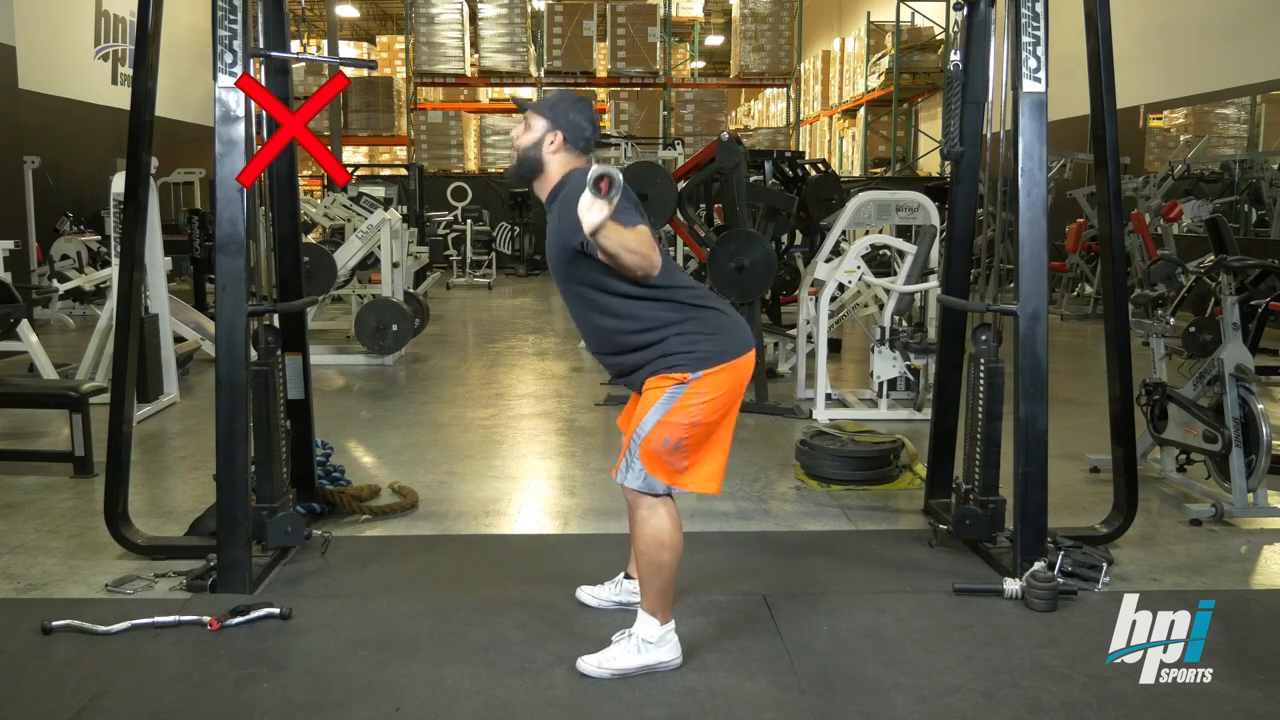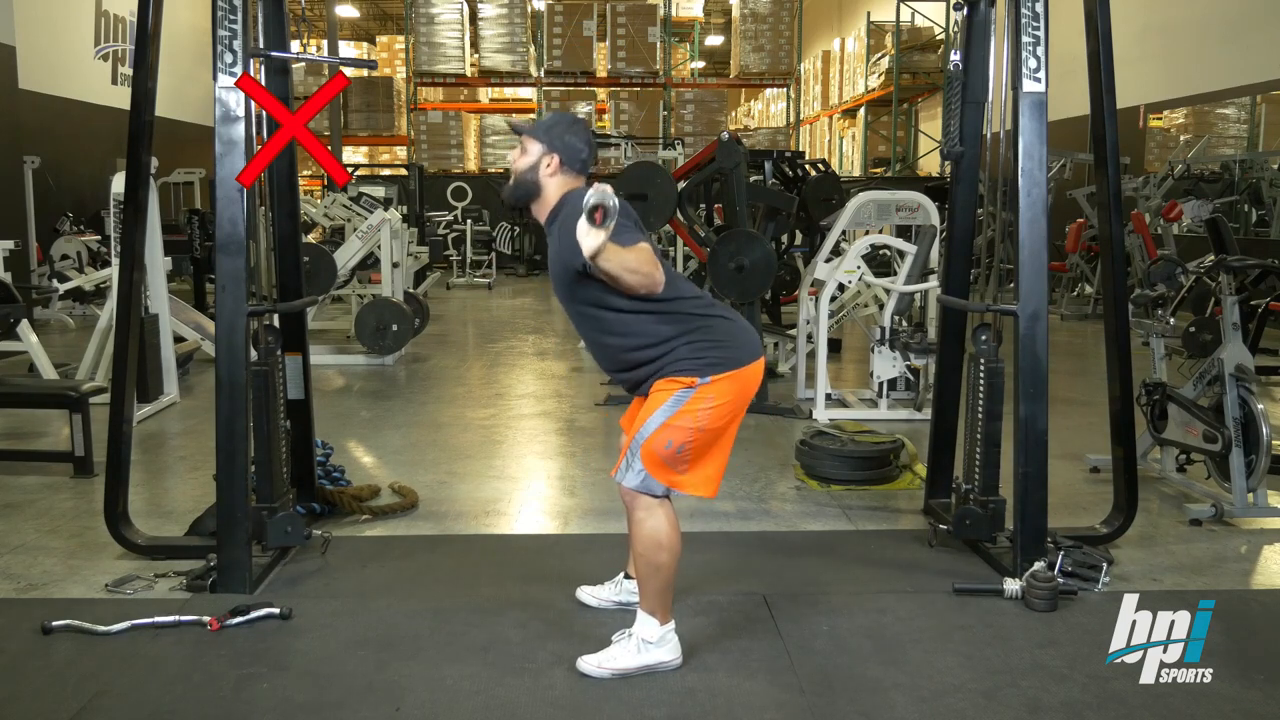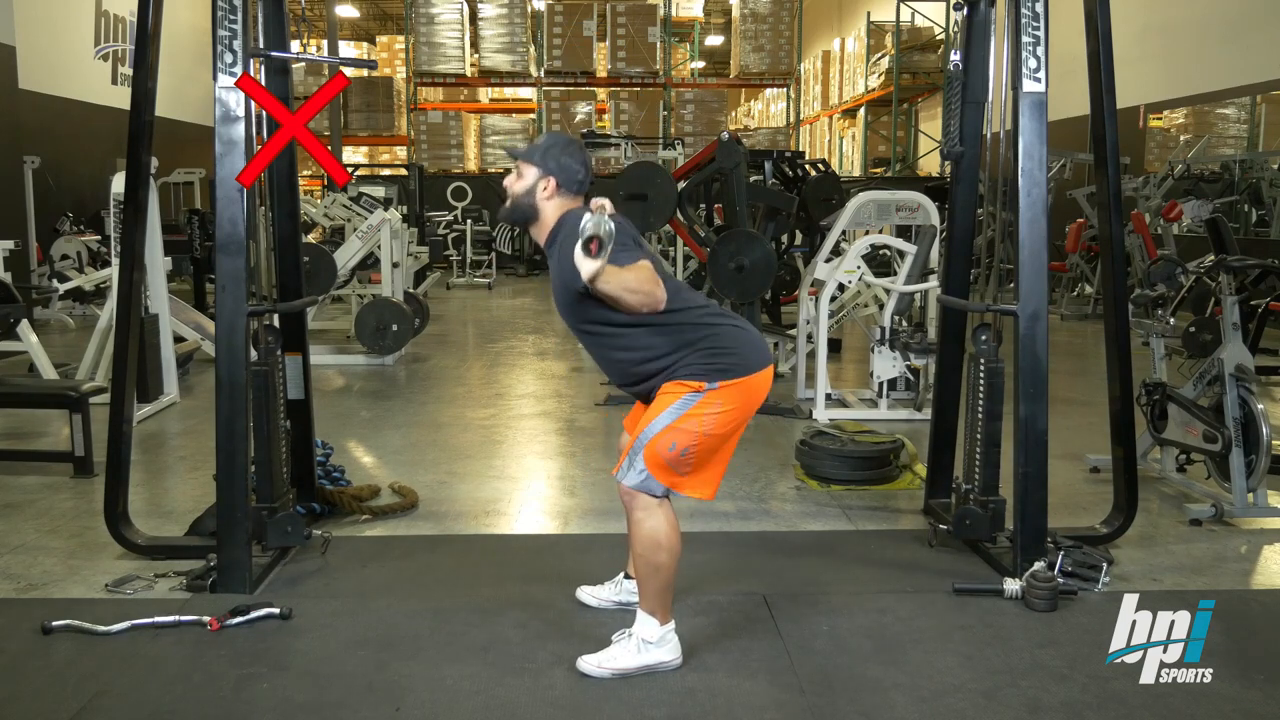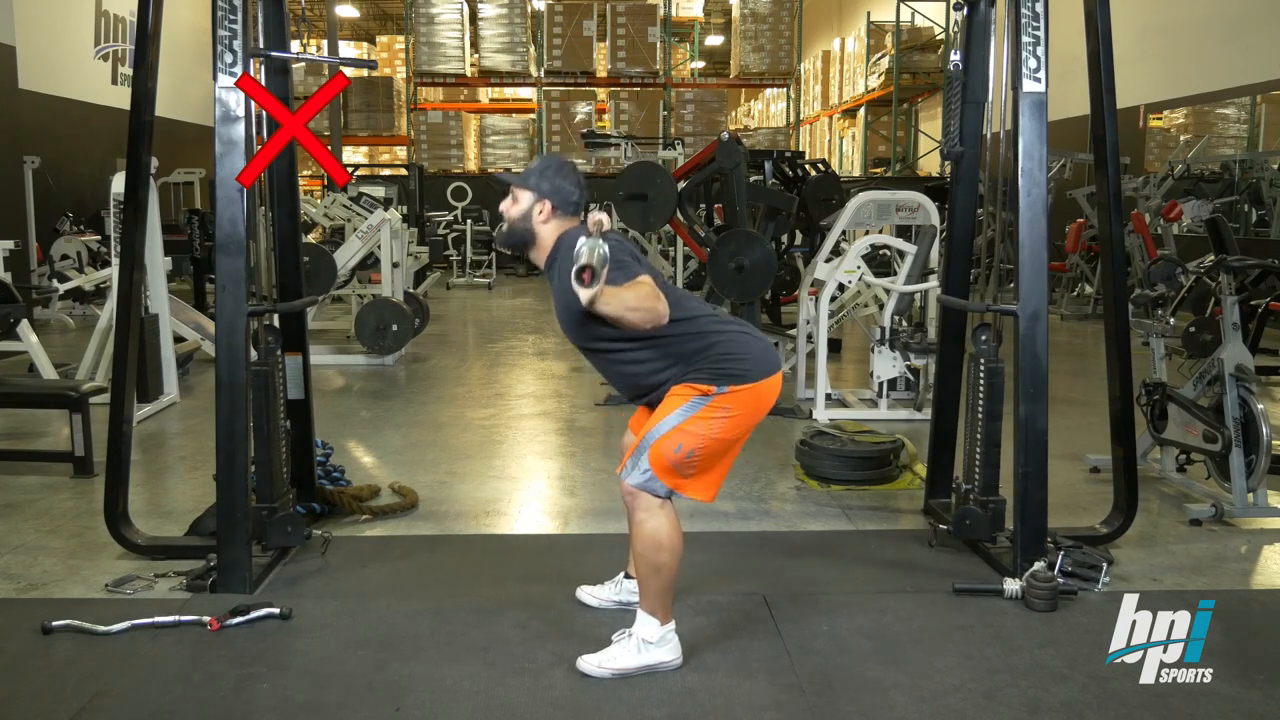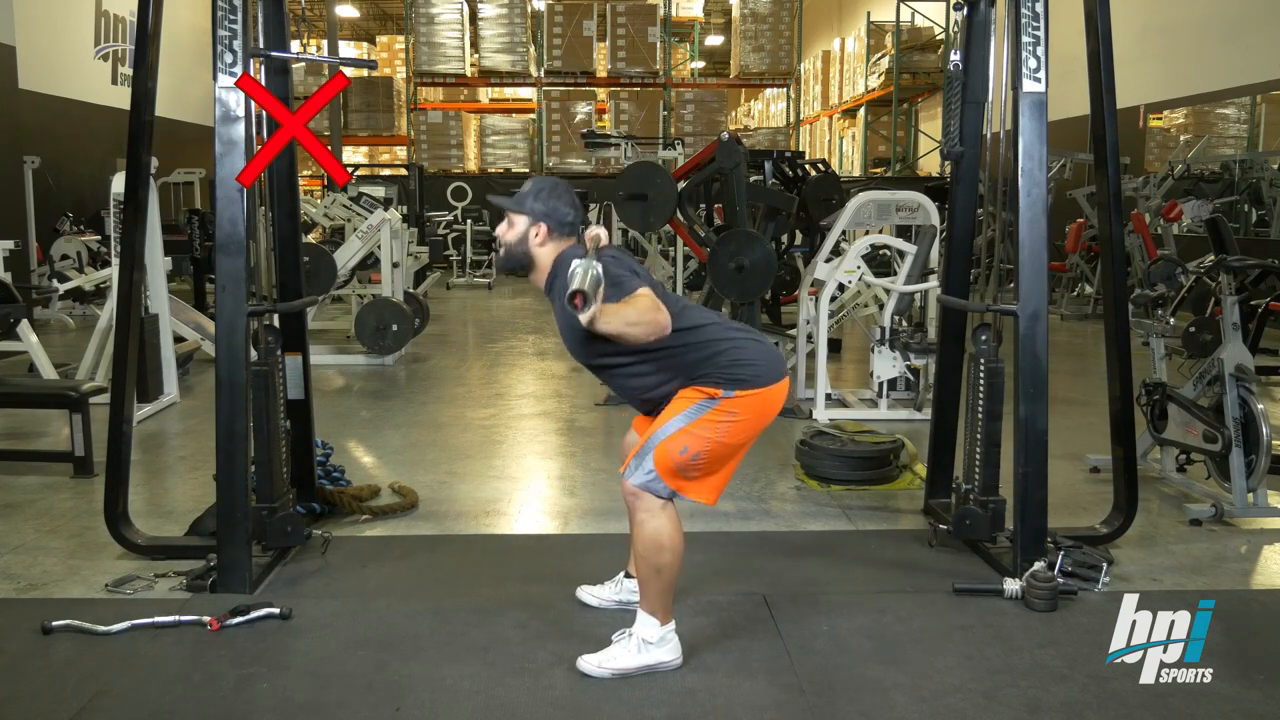
dt=0.1s
person 1, frame 1
left shoulder: (582, 193)
right shoulder: (570, 197)
left elbow: (646, 259)
left wrist: (601, 229)
left hip: (701, 354)
right hip: (678, 352)
left knee: (644, 481)
right knee: (637, 466)
left ankle: (655, 637)
right ankle: (638, 581)
person 1, frame 2
left shoulder: (582, 212)
right shoulder: (570, 217)
left elbow: (649, 276)
left wrist: (600, 251)
left hip: (714, 361)
right hip: (693, 357)
left knee: (641, 481)
right knee: (634, 459)
left ankle: (655, 638)
right ankle: (636, 581)
person 1, frame 3
left shoulder: (582, 232)
right shoulder: (573, 233)
left elbow: (651, 293)
left wrist: (598, 274)
left hip: (721, 368)
right hip: (700, 364)
left knee: (640, 482)
right knee: (635, 456)
left ankle: (655, 638)
right ankle: (636, 581)
person 1, frame 4
left shoulder: (580, 253)
right shoulder: (572, 253)
left elbow: (653, 306)
left wrist: (597, 297)
left hip: (735, 375)
right hip: (715, 368)
left knee: (643, 482)
right knee: (636, 453)
left ankle: (655, 639)
right ankle: (637, 580)
person 1, frame 5
right shoulder: (576, 266)
left elbow: (654, 319)
left wrist: (597, 315)
left hip: (741, 380)
right hip: (719, 374)
left knee: (644, 483)
right knee: (637, 453)
left ankle: (655, 638)
right ankle: (637, 580)
